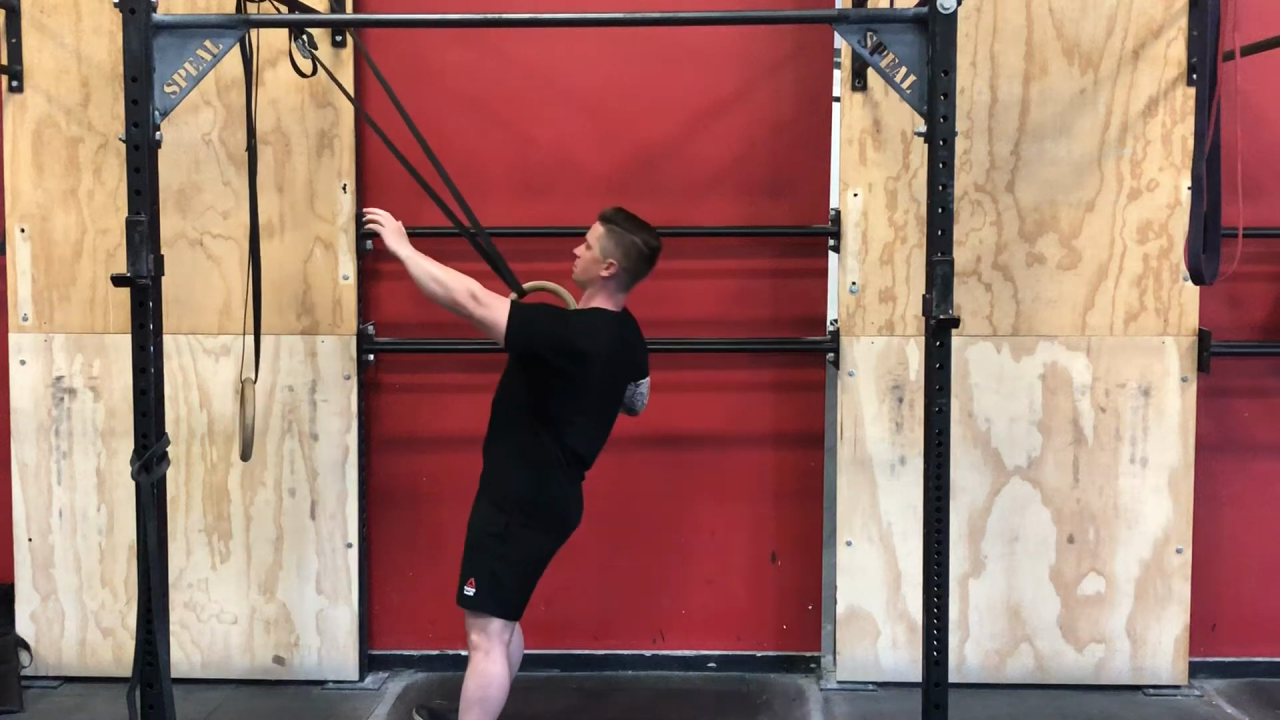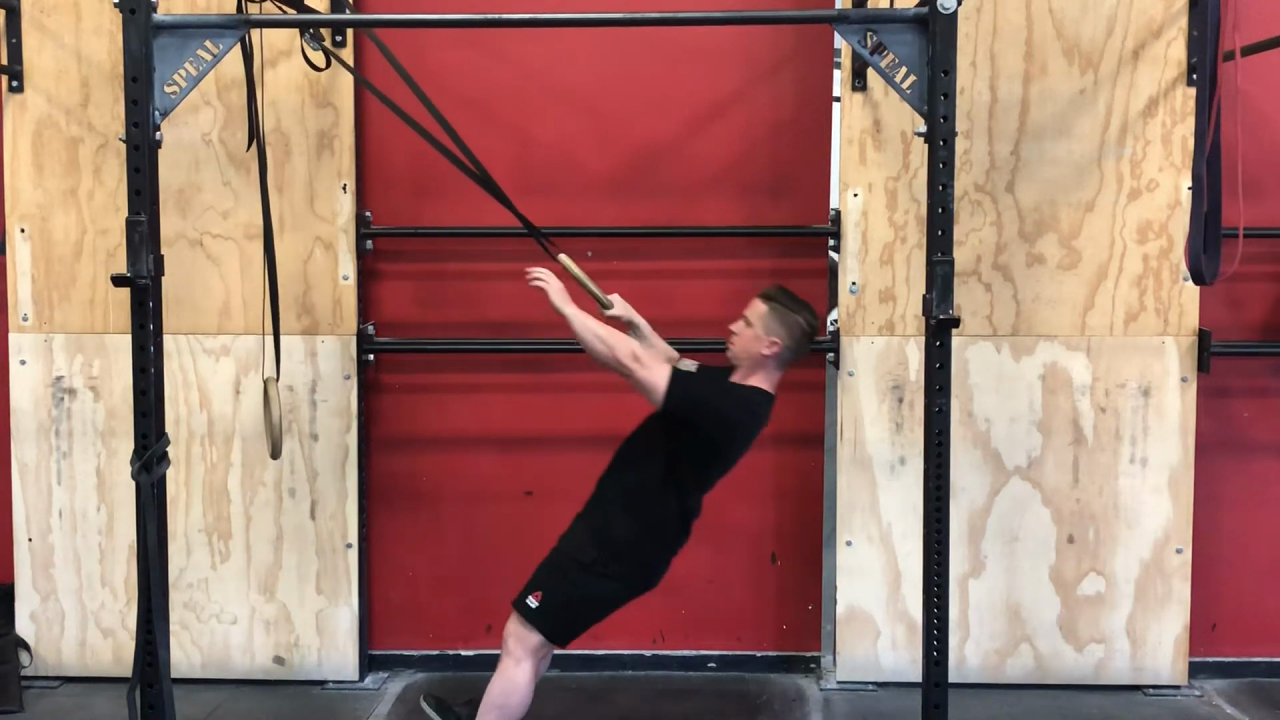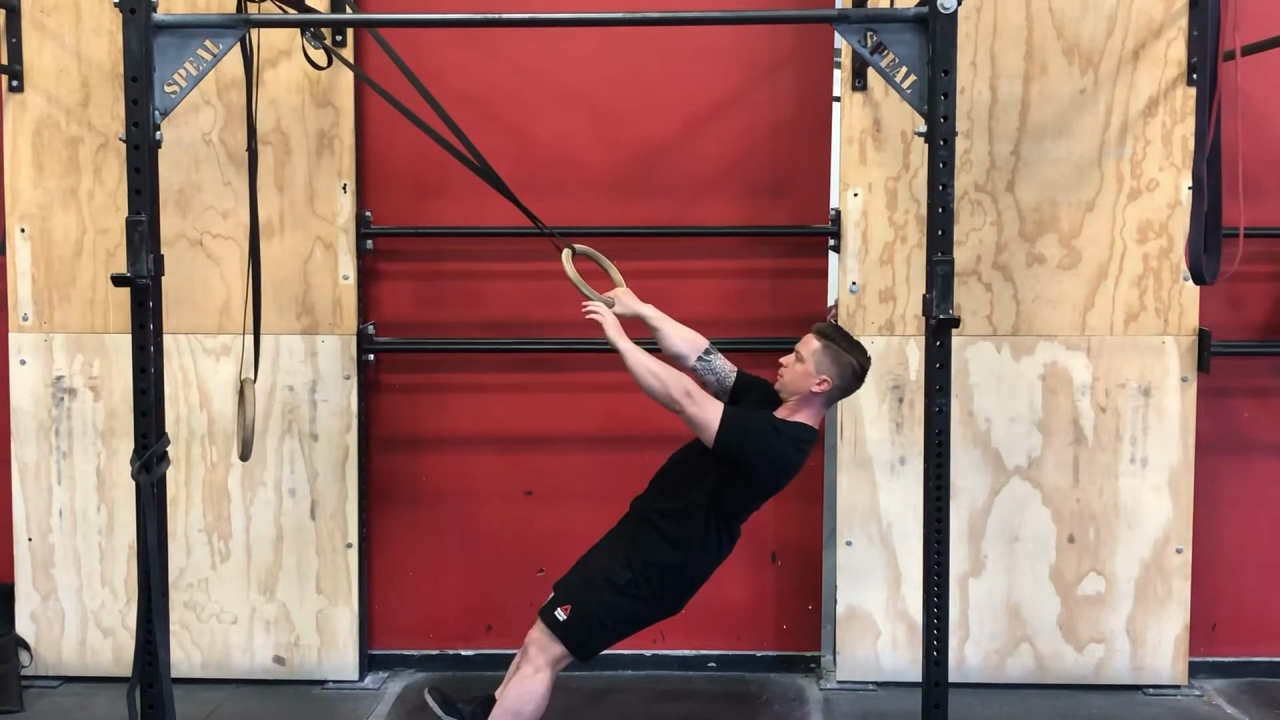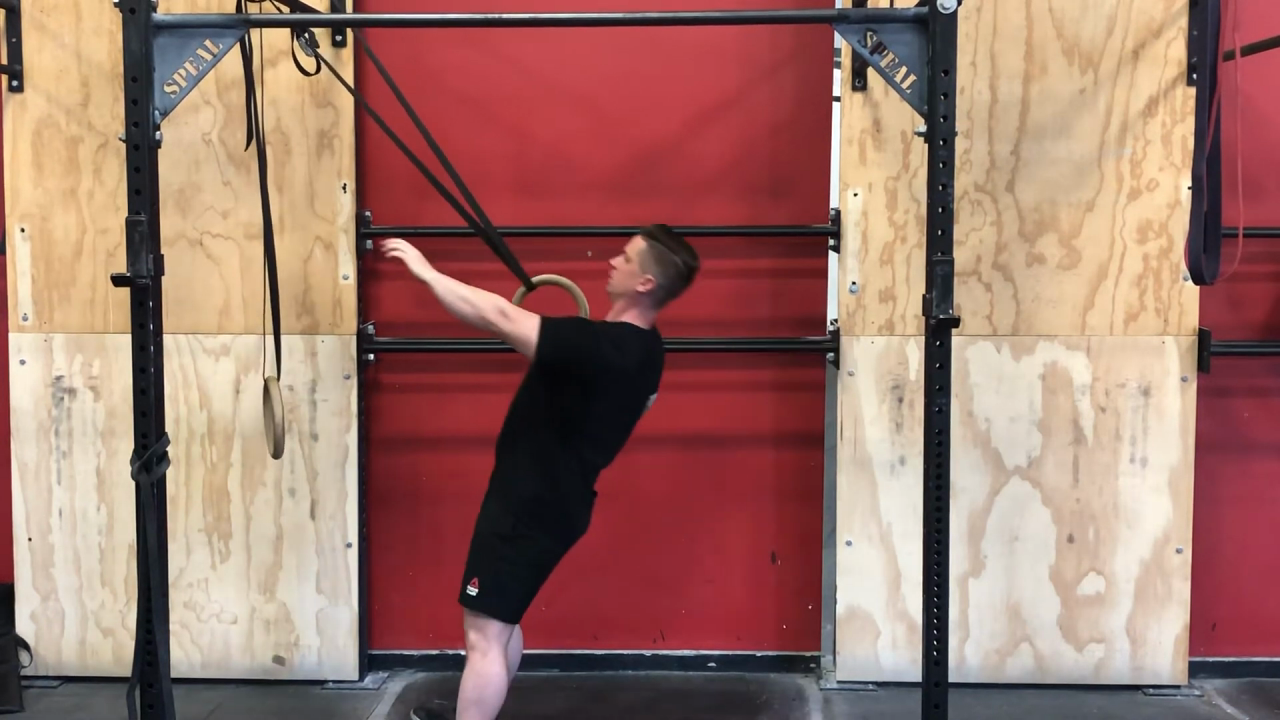
dt=1s
person 1, frame 1
left shoulder: (572, 333)
right shoulder: (624, 334)
left elbow: (471, 299)
right elbow: (637, 401)
left wrist: (402, 247)
left hip: (523, 500)
right hip: (541, 494)
left knee: (486, 633)
right knee: (501, 620)
person 1, frame 2
left shoulder: (727, 405)
right shoulder: (737, 388)
left elbow: (633, 362)
right elbow: (672, 365)
left wrist: (566, 305)
right wrist: (631, 318)
left hip: (621, 542)
right hip: (623, 527)
left knee: (522, 640)
right knee: (536, 627)
person 1, frame 3
left shoulder: (776, 444)
right shoulder: (769, 403)
left elbow: (683, 398)
right elbow: (699, 356)
left wrist: (619, 339)
right wrist: (640, 310)
left hip: (654, 563)
right hip: (647, 537)
left knee: (544, 650)
right knee: (551, 618)
person 1, frame 4
left shoulder: (601, 347)
right shoulder: (641, 346)
left elbow: (501, 317)
left wrist: (425, 270)
left hip: (531, 503)
right hip: (552, 499)
left knee: (486, 633)
right knee: (502, 622)
